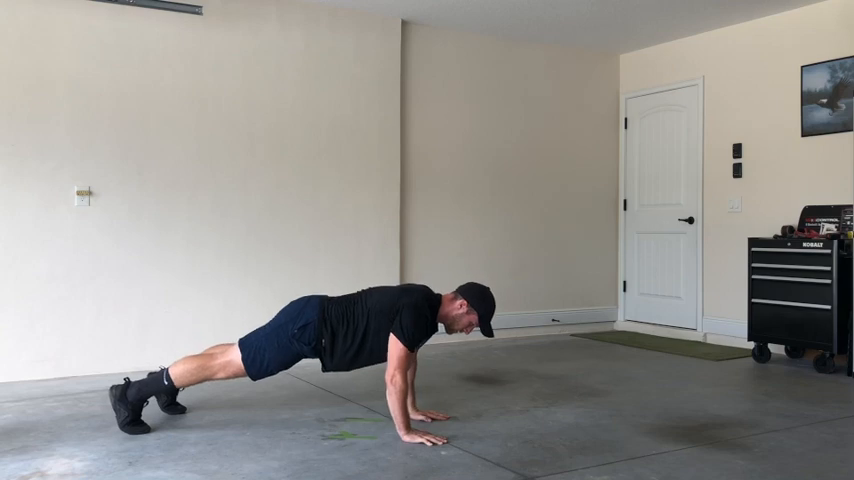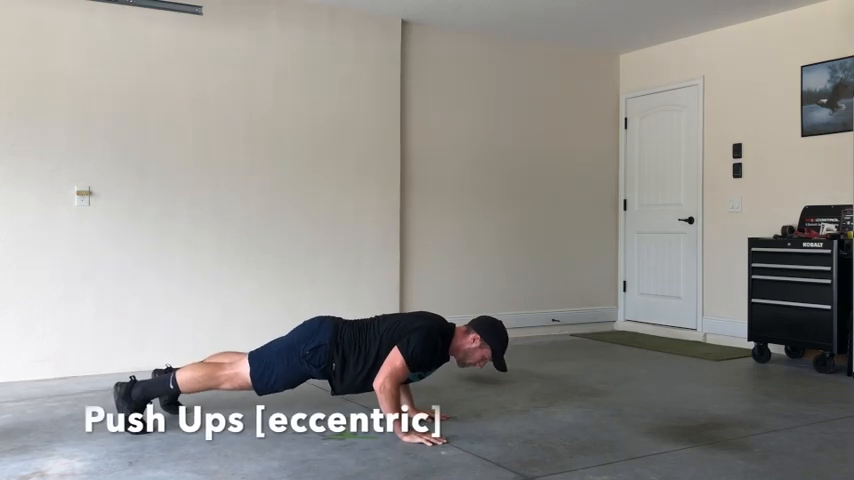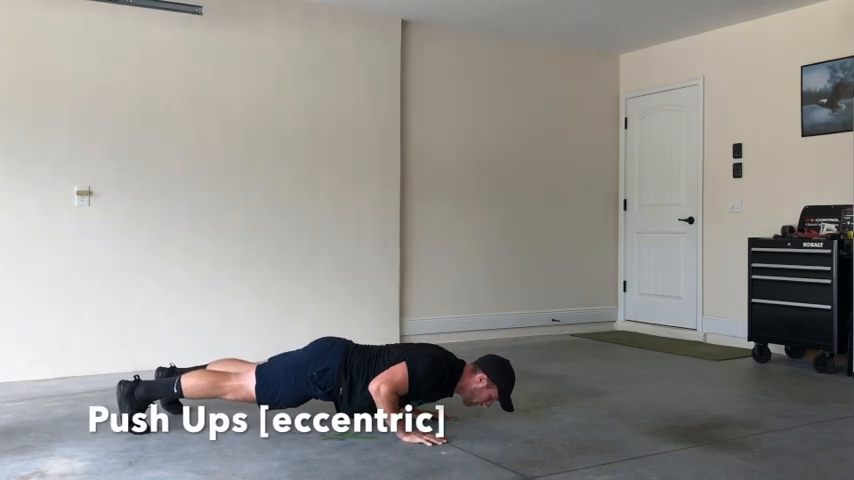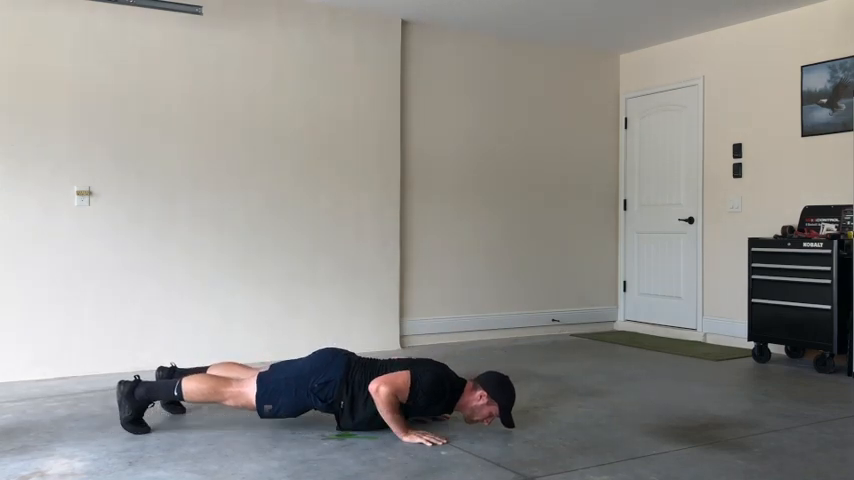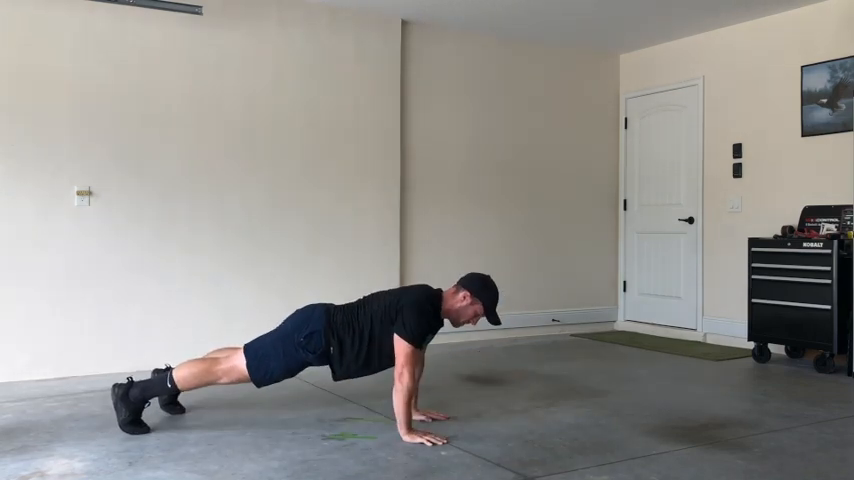
dt=1s
person 1, frame 1
left shoulder: (423, 305)
right shoulder: (417, 312)
left elbow: (408, 360)
right elbow: (395, 375)
left wrist: (413, 408)
right wrist: (405, 431)
left hip: (313, 322)
right hip: (309, 328)
left knee: (235, 354)
right knee: (227, 364)
left ankle: (163, 385)
right ankle: (132, 393)
person 1, frame 2
left shoulder: (436, 333)
right shoulder: (429, 339)
left elbow: (398, 365)
right elbow: (383, 381)
left wrist: (411, 409)
right wrist: (403, 431)
left hip: (325, 342)
right hip: (320, 348)
left knee: (243, 364)
right knee: (231, 376)
left ankle: (169, 377)
right ankle: (138, 391)
person 1, frame 3
left shoulder: (443, 366)
right shoulder: (437, 369)
right elbow: (380, 386)
left wrist: (413, 409)
right wrist: (404, 431)
left hip: (332, 360)
right hip: (326, 369)
left knee: (248, 373)
right knee: (234, 386)
left ankle: (171, 375)
right ankle: (140, 391)
person 1, frame 4
left shoulder: (444, 385)
right shoulder: (438, 387)
right elbow: (380, 388)
left wrist: (420, 411)
right wrist: (405, 432)
left hip: (336, 370)
right hip: (329, 381)
left knee: (252, 377)
right knee: (235, 393)
left ankle: (175, 375)
right ankle: (140, 391)
person 1, frame 5
left shoulder: (430, 307)
right shoulder: (419, 308)
left elbow: (415, 361)
right elbow: (404, 372)
left wrist: (415, 409)
right wrist: (406, 431)
left hip: (320, 332)
right hip: (315, 335)
left knee: (239, 358)
right knee: (230, 369)
left ankle: (166, 382)
right ankle: (135, 393)
